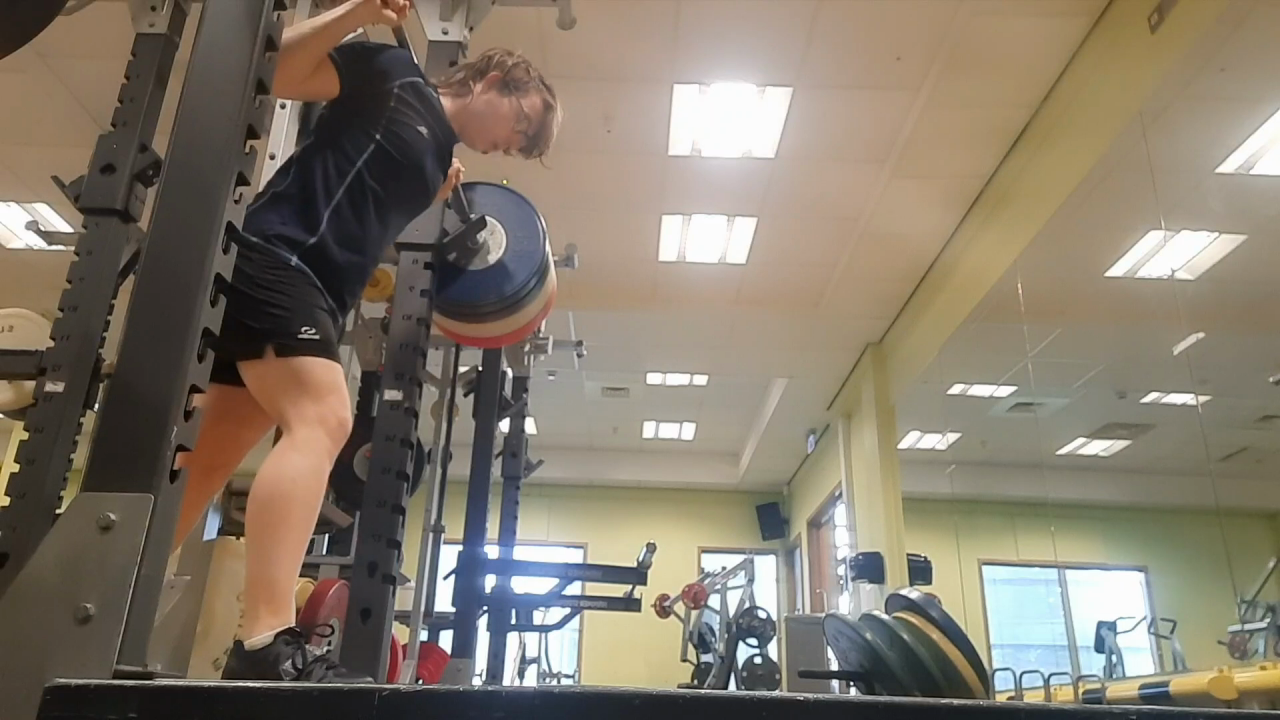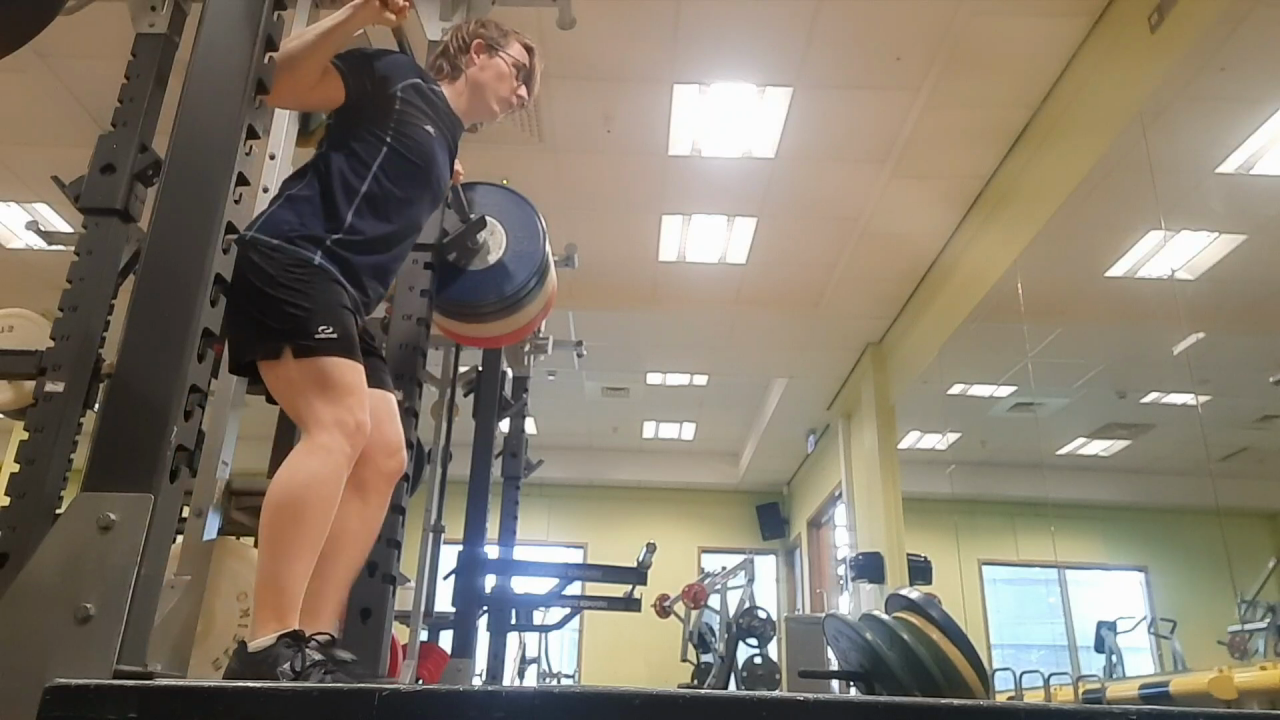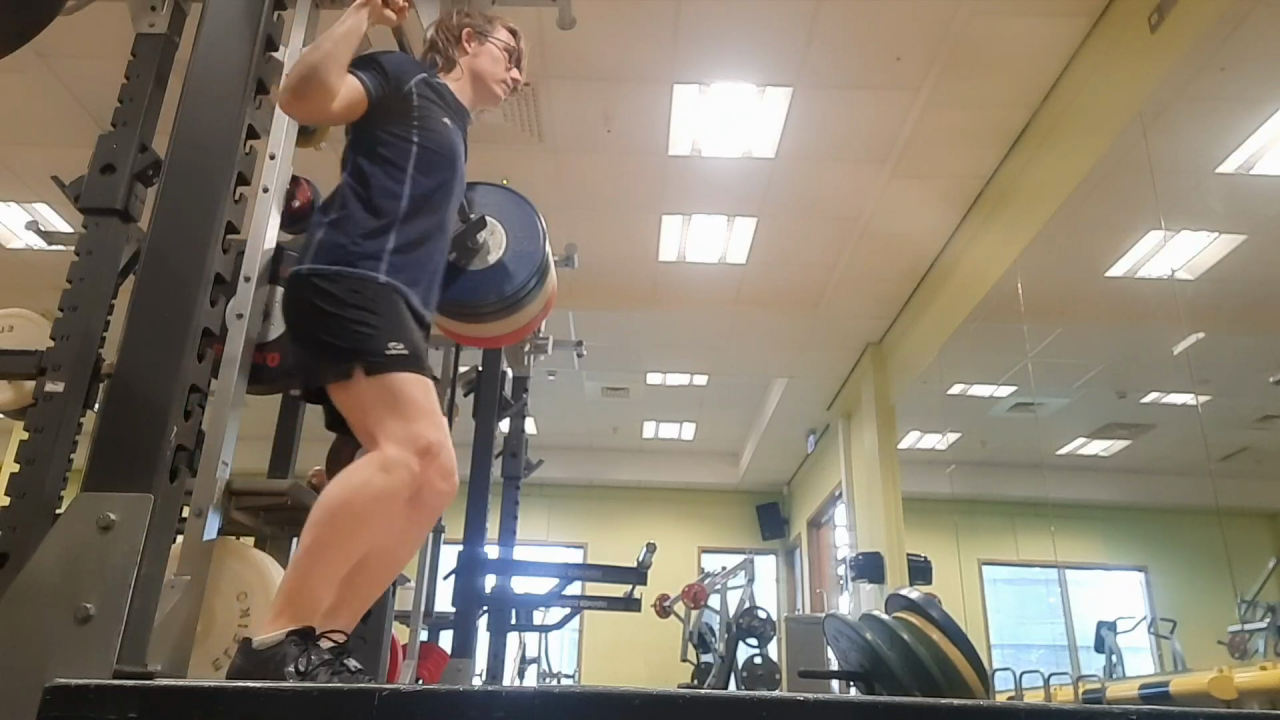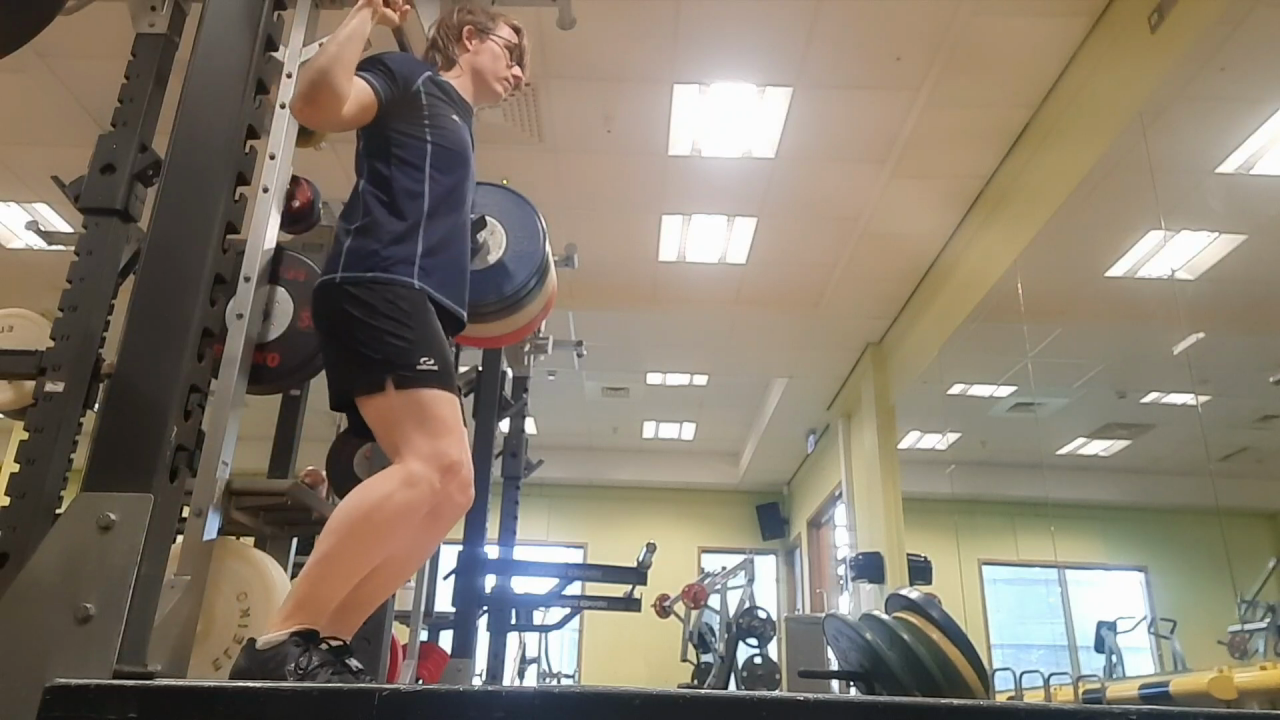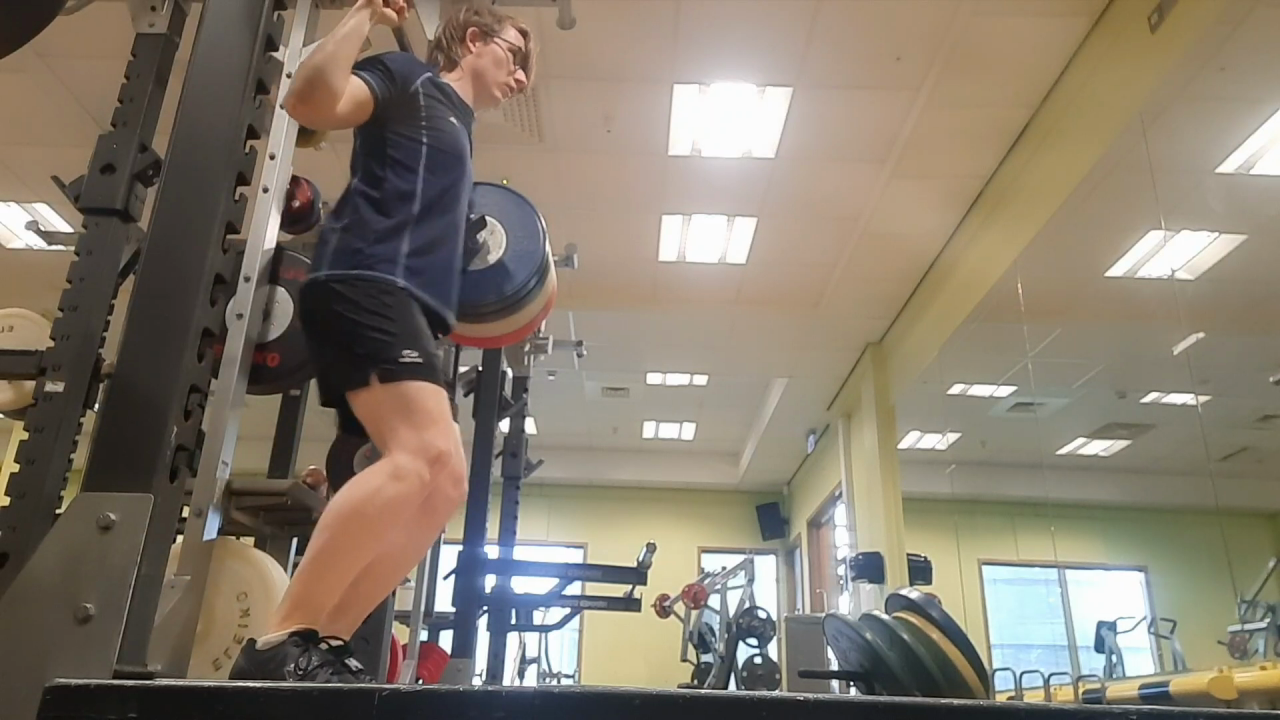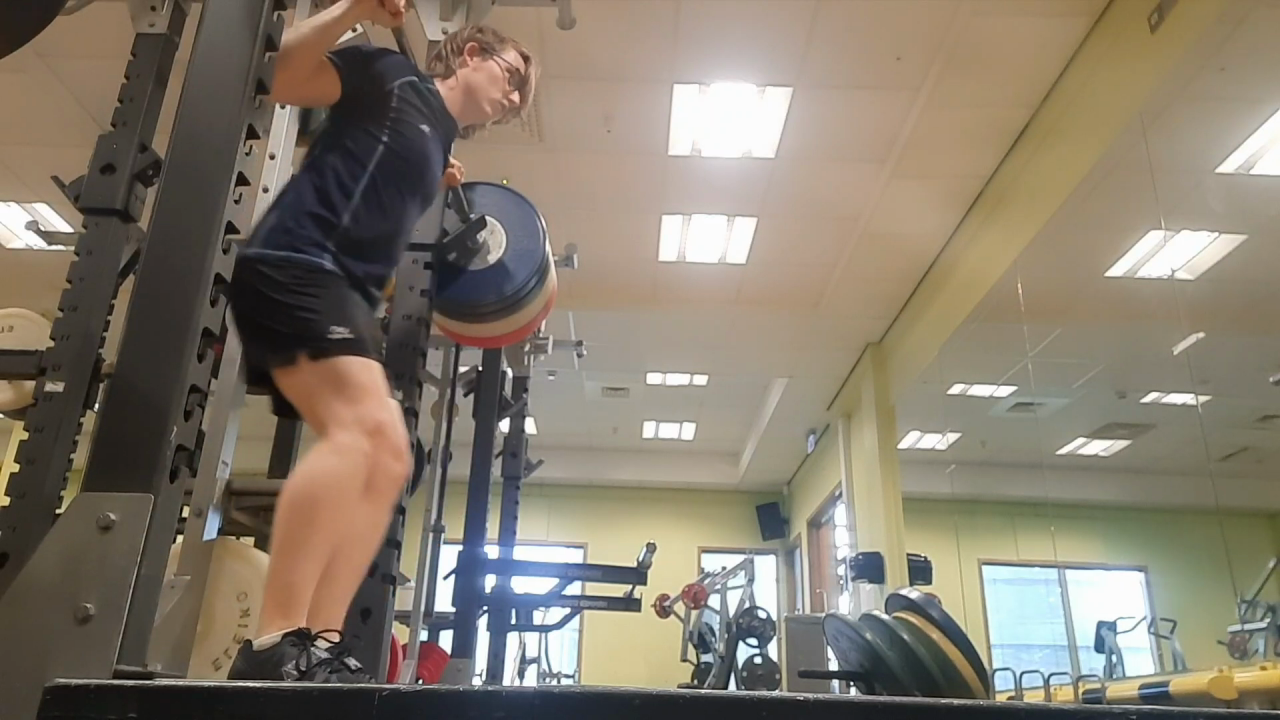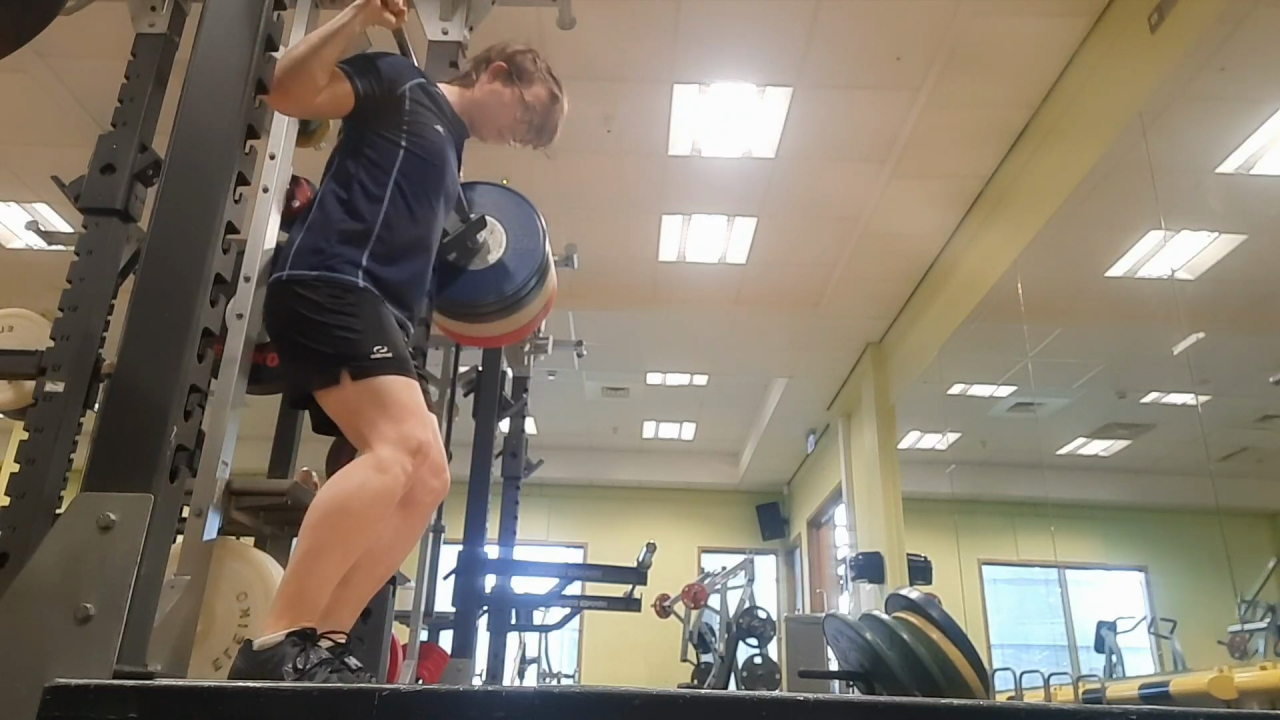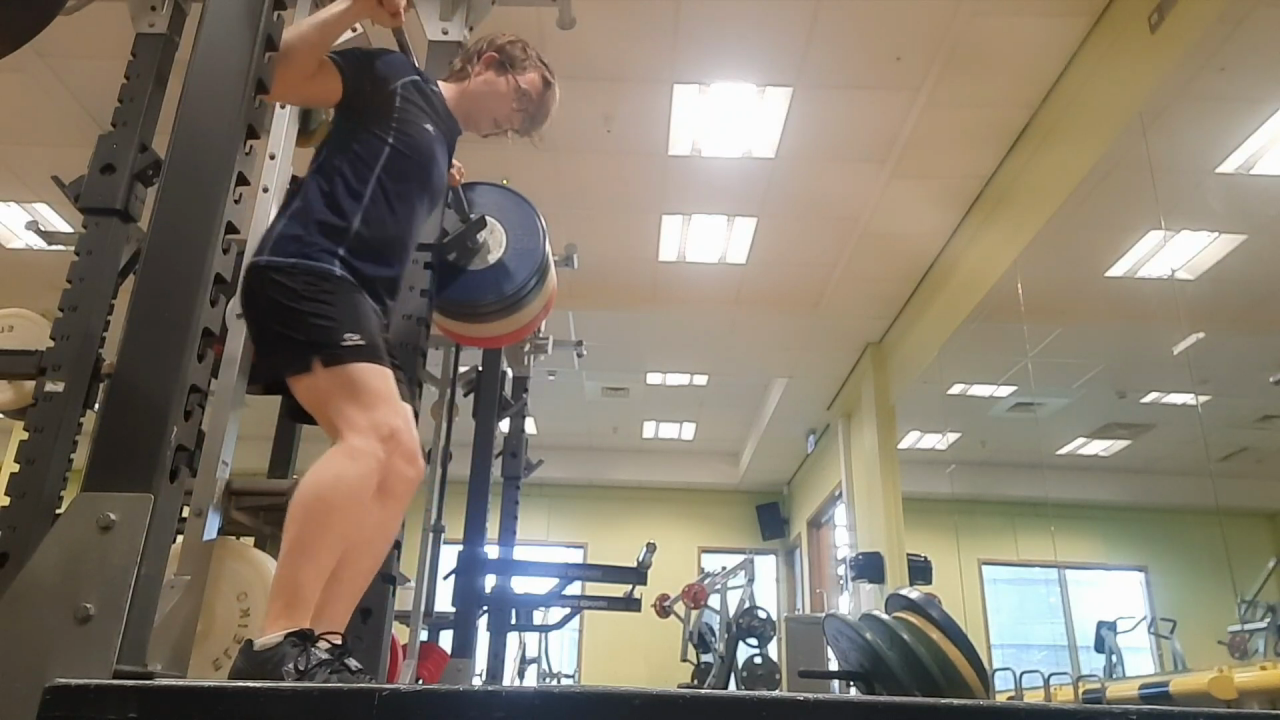
dt=0.5s
person 1, frame 1
left shoulder: (440, 158)
right shoulder: (393, 77)
right elbow: (276, 72)
left wrist: (437, 198)
left hip: (305, 288)
right hip: (270, 260)
left knee: (208, 460)
right knee: (321, 421)
right ankle: (266, 645)
person 1, frame 2
left shoulder: (446, 144)
right shoulder: (397, 78)
right elbow: (281, 83)
left wrist: (441, 191)
left hip: (339, 291)
right hip: (292, 261)
left knee: (382, 457)
right knee: (340, 429)
left ankle: (312, 641)
right ankle: (269, 648)
person 1, frame 3
left shoulder: (450, 132)
right shoulder: (405, 80)
right elbow: (303, 97)
left wrist: (453, 201)
left hip: (387, 301)
right hip: (349, 283)
left knee: (433, 477)
right knee: (409, 450)
left ankle: (323, 645)
right ankle: (275, 643)
person 1, frame 4
left shoulder: (453, 124)
right shoulder: (410, 79)
right elbow: (317, 101)
left hip: (413, 306)
right hip: (380, 289)
left knee: (451, 489)
right knee: (429, 465)
left ankle: (322, 646)
right ankle: (280, 644)
person 1, frame 5
left shoulder: (453, 127)
right shoulder: (409, 79)
right elbow: (311, 100)
left hip: (401, 302)
right hip: (368, 285)
left knee: (444, 483)
right knee: (421, 457)
left ankle: (322, 645)
right ankle: (279, 645)
person 1, frame 6
left shoulder: (437, 139)
right shoulder: (390, 78)
right elbow: (280, 75)
left wrist: (433, 188)
left hip: (336, 289)
right hip: (296, 267)
left knee: (385, 460)
right knee: (361, 431)
left ankle: (316, 646)
right ankle: (275, 644)
person 1, frame 7
left shoulder: (447, 148)
right shoulder: (401, 83)
right elbow: (288, 89)
left wrist: (452, 208)
left hip: (374, 309)
right hip: (331, 284)
left knee: (426, 475)
right knee: (401, 448)
left ankle: (320, 646)
right ankle: (277, 643)
person 1, frame 8
left shoulder: (441, 147)
right shoulder: (394, 78)
right elbow: (279, 76)
left wrist: (438, 191)
left hip: (355, 297)
right hip: (305, 270)
left knee: (399, 464)
right knee: (371, 434)
left ankle: (319, 645)
right ankle: (277, 645)
